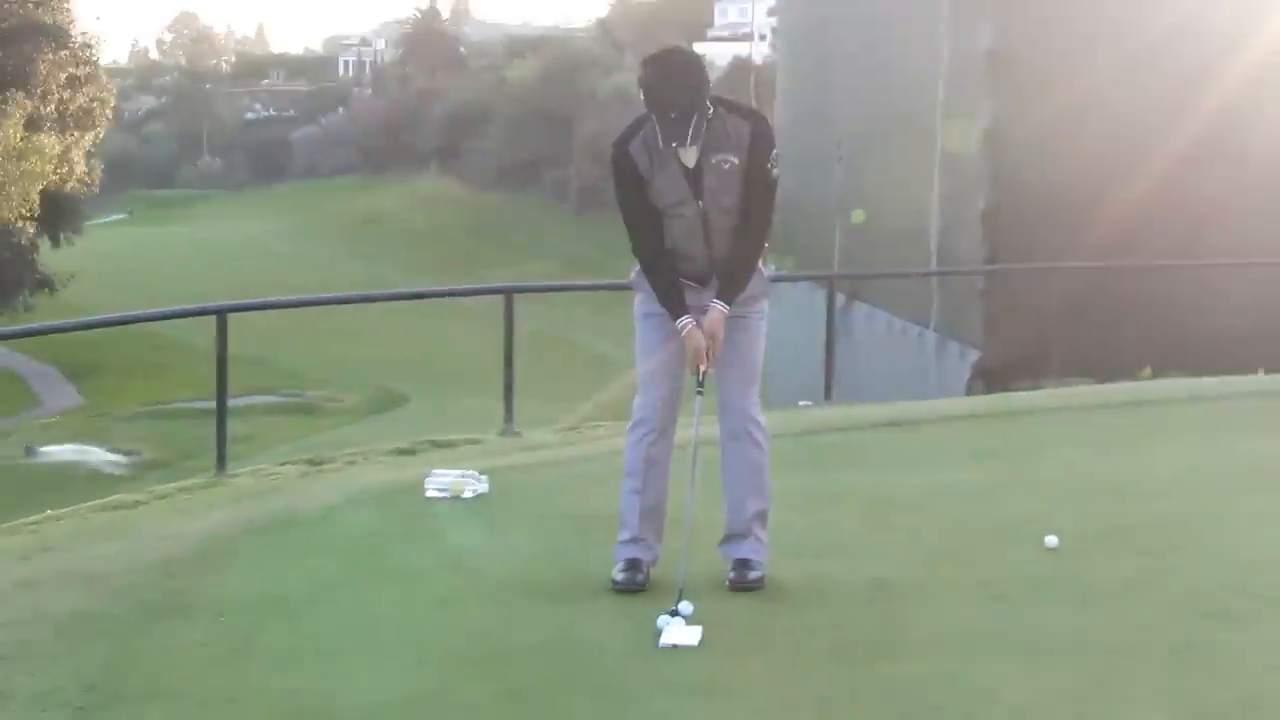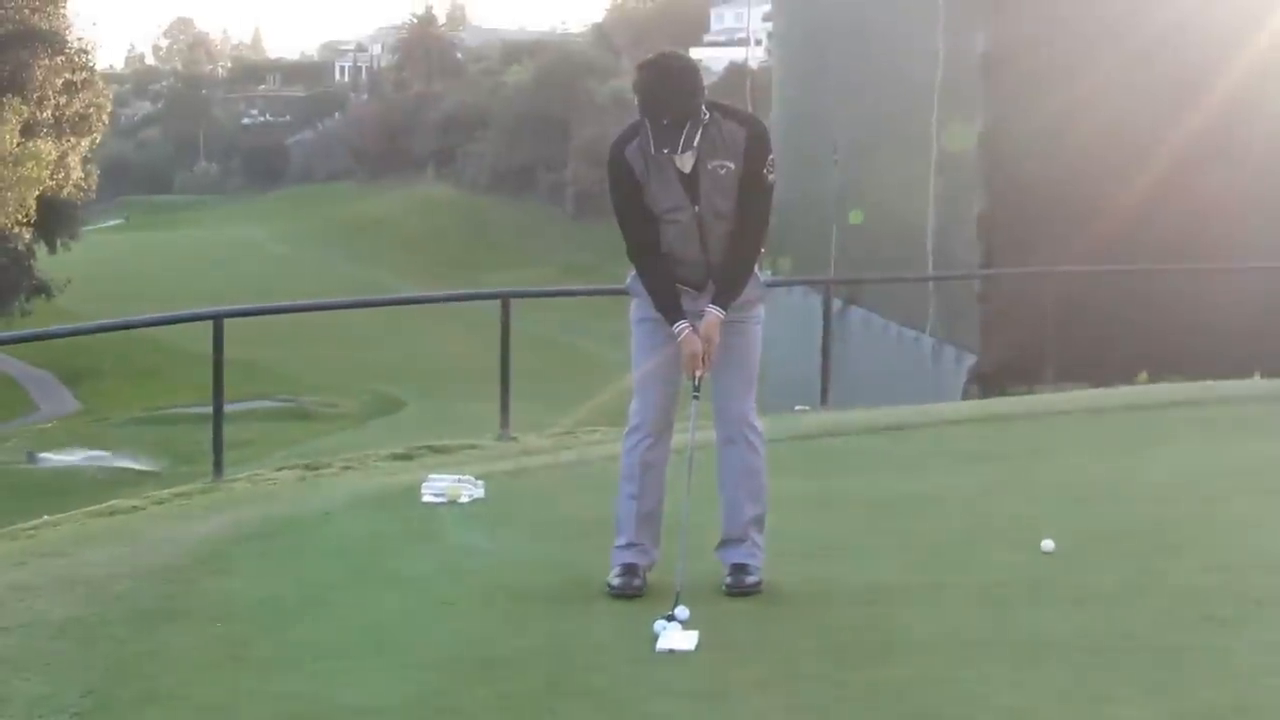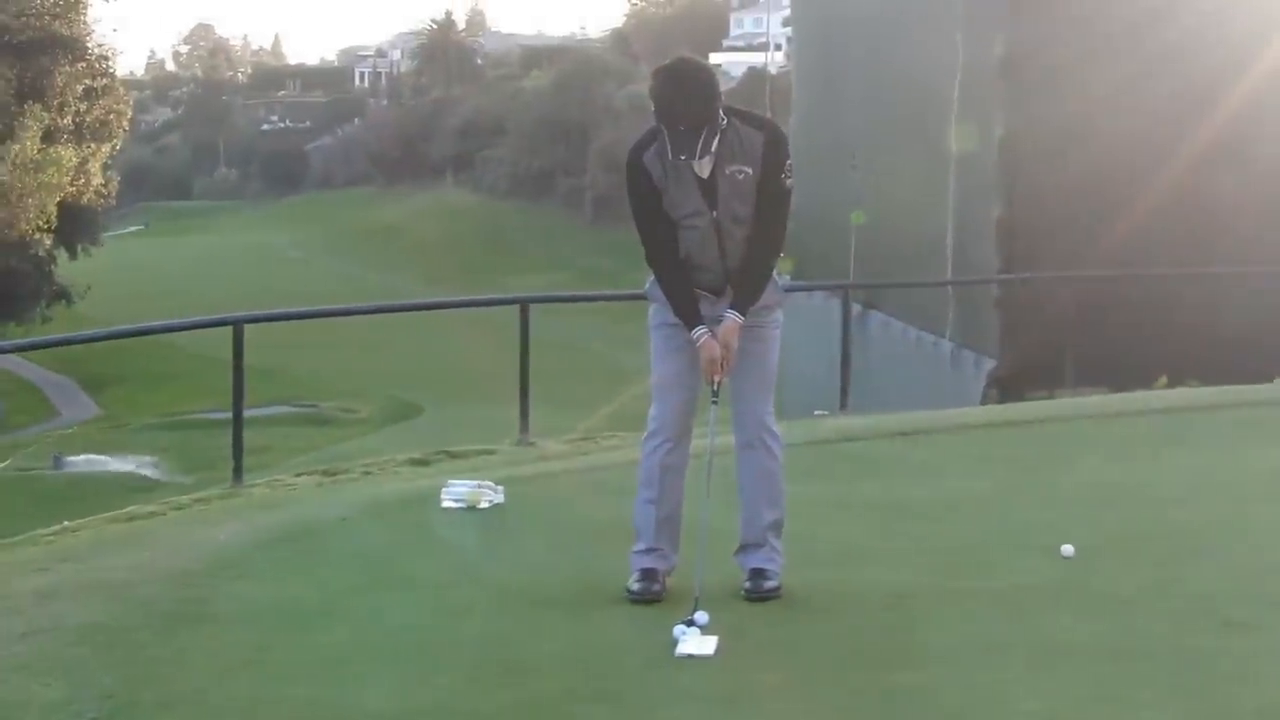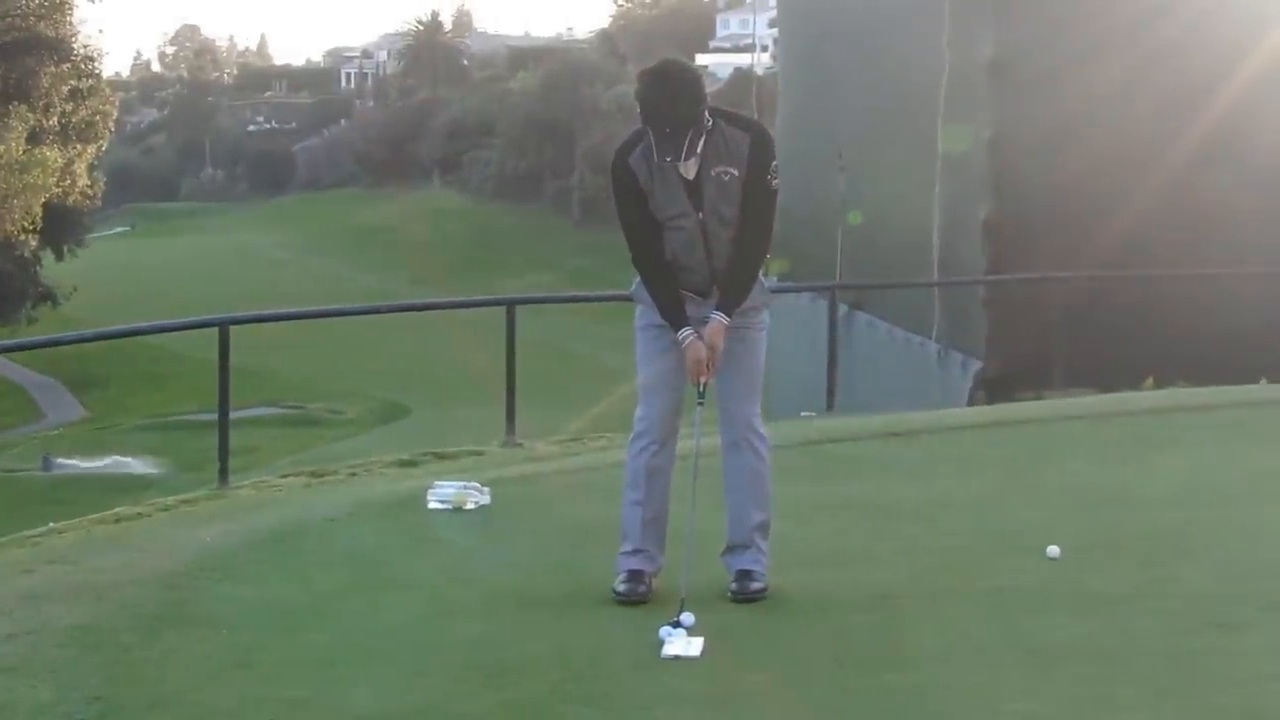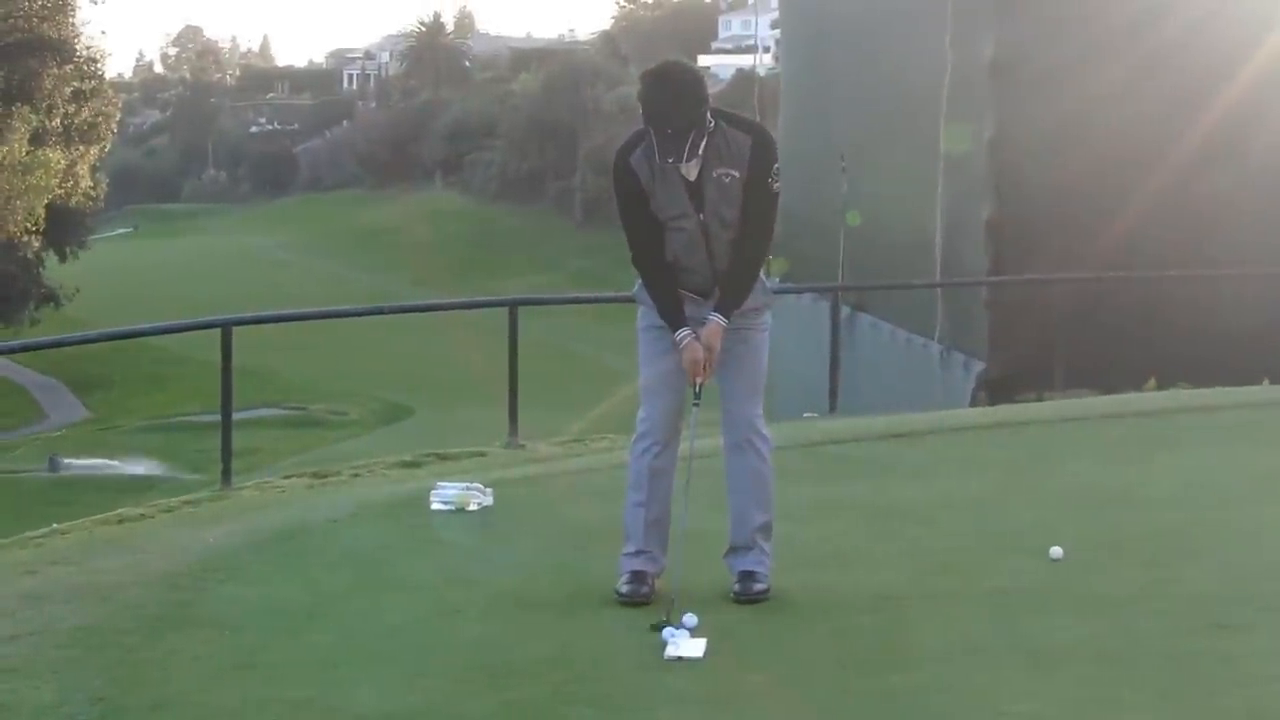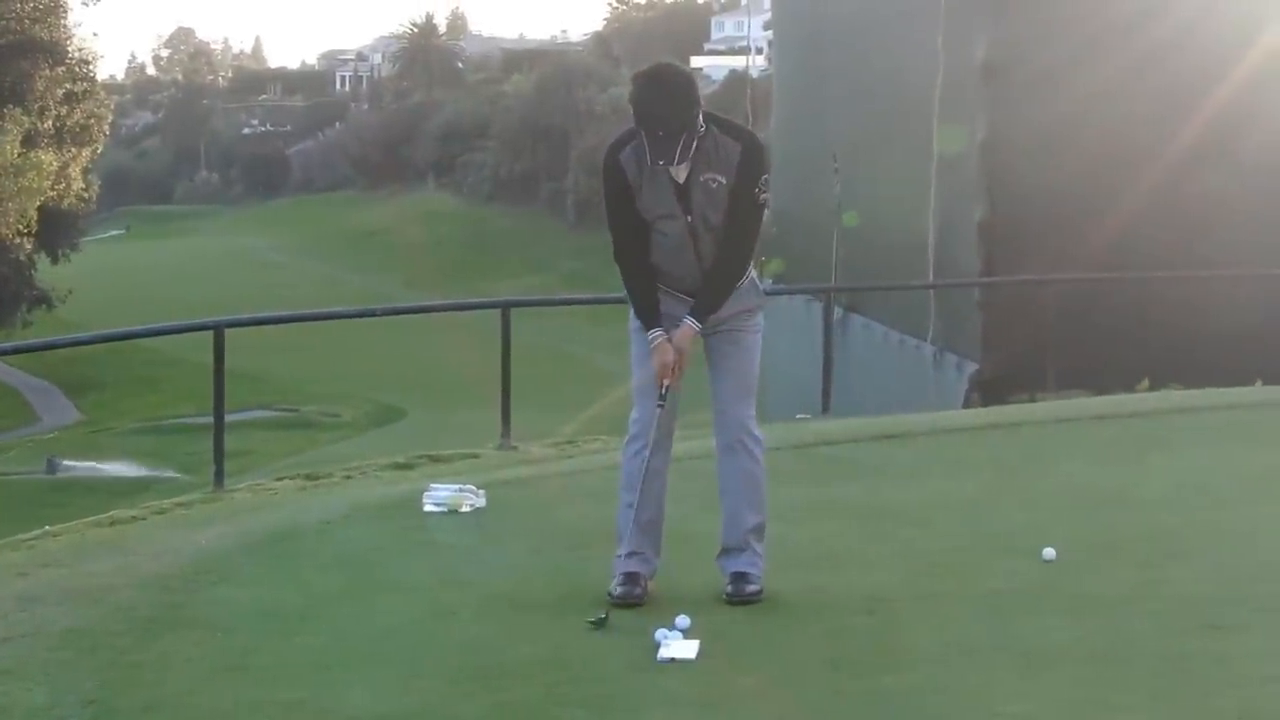
dt=0.4s
person 1, frame 1
left shoulder: (750, 130)
right shoulder: (631, 147)
left elbow: (755, 226)
right elbow: (646, 242)
left wrist: (720, 306)
right wrist: (684, 320)
left hip: (738, 287)
right hip: (664, 290)
left knee: (742, 416)
right knee: (651, 416)
left ankle: (747, 550)
right ankle: (635, 551)
person 1, frame 2
left shoulder: (748, 135)
right shoulder: (627, 152)
left elbow: (752, 231)
right elbow: (641, 248)
left wrist: (717, 311)
right wrist: (680, 324)
left hip: (733, 292)
right hip: (660, 294)
left knee: (739, 420)
right knee: (647, 420)
left ankle: (743, 553)
right ankle: (631, 554)
person 1, frame 3
left shoulder: (765, 141)
right shoulder: (645, 158)
left elbow: (770, 236)
right elbow: (660, 253)
left wrist: (734, 317)
right wrist: (698, 331)
left hip: (752, 297)
right hip: (678, 299)
left knee: (757, 425)
right knee: (666, 425)
left ankle: (762, 558)
right ankle: (650, 560)
person 1, frame 4
left shoulder: (751, 142)
right shoulder: (631, 159)
left elbow: (756, 237)
right elbow: (646, 255)
left wrist: (721, 318)
right wrist: (685, 332)
left hip: (738, 298)
right hip: (664, 300)
left knee: (744, 425)
right knee: (652, 425)
left ankle: (749, 560)
right ankle: (637, 560)
person 1, frame 5
left shoulder: (753, 143)
right shoulder: (632, 160)
left elbow: (756, 240)
right elbow: (646, 255)
left wrist: (719, 320)
right wrist: (682, 333)
left hip: (740, 299)
right hip: (666, 301)
left knee: (746, 426)
right knee: (654, 427)
left ankle: (751, 561)
right ankle: (640, 562)
person 1, frame 6
left shoulder: (743, 150)
right shoulder: (622, 158)
left elbow: (739, 247)
right elbow: (629, 254)
left wrist: (693, 326)
right wrist: (656, 334)
left hip: (731, 299)
right hip: (657, 301)
left knee: (739, 427)
right knee: (647, 428)
left ankle: (744, 562)
right ankle: (633, 563)
